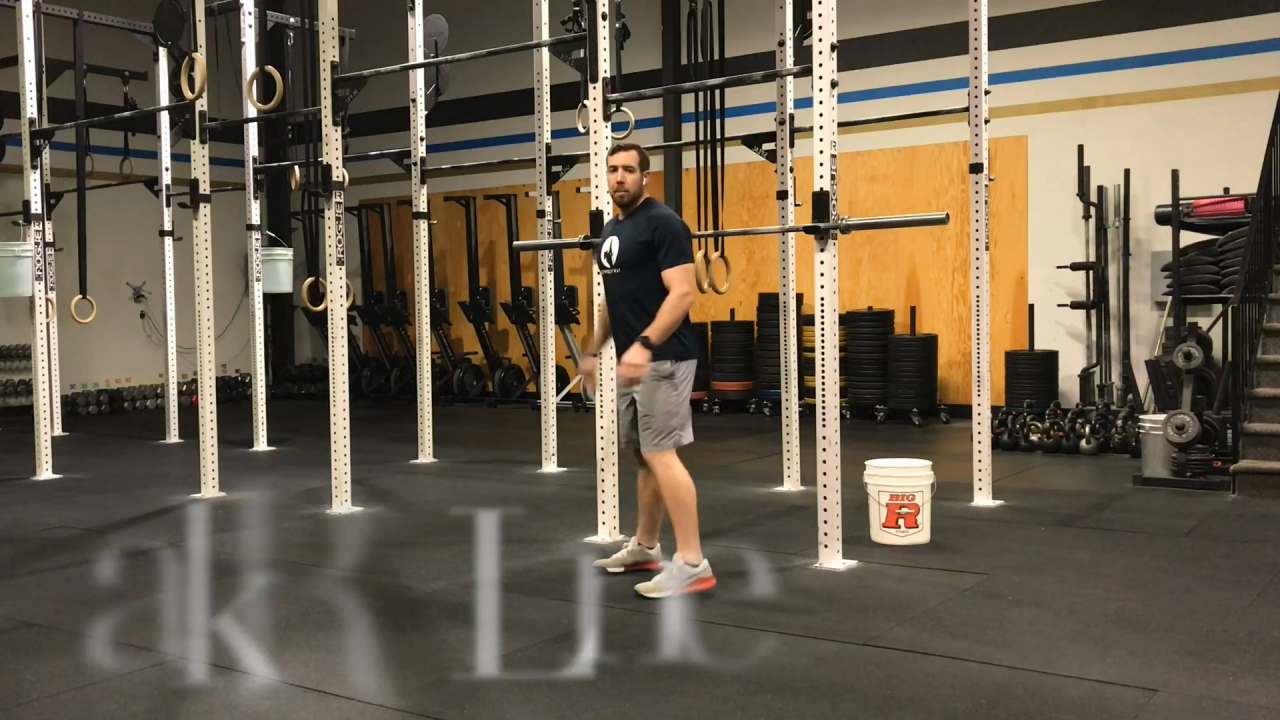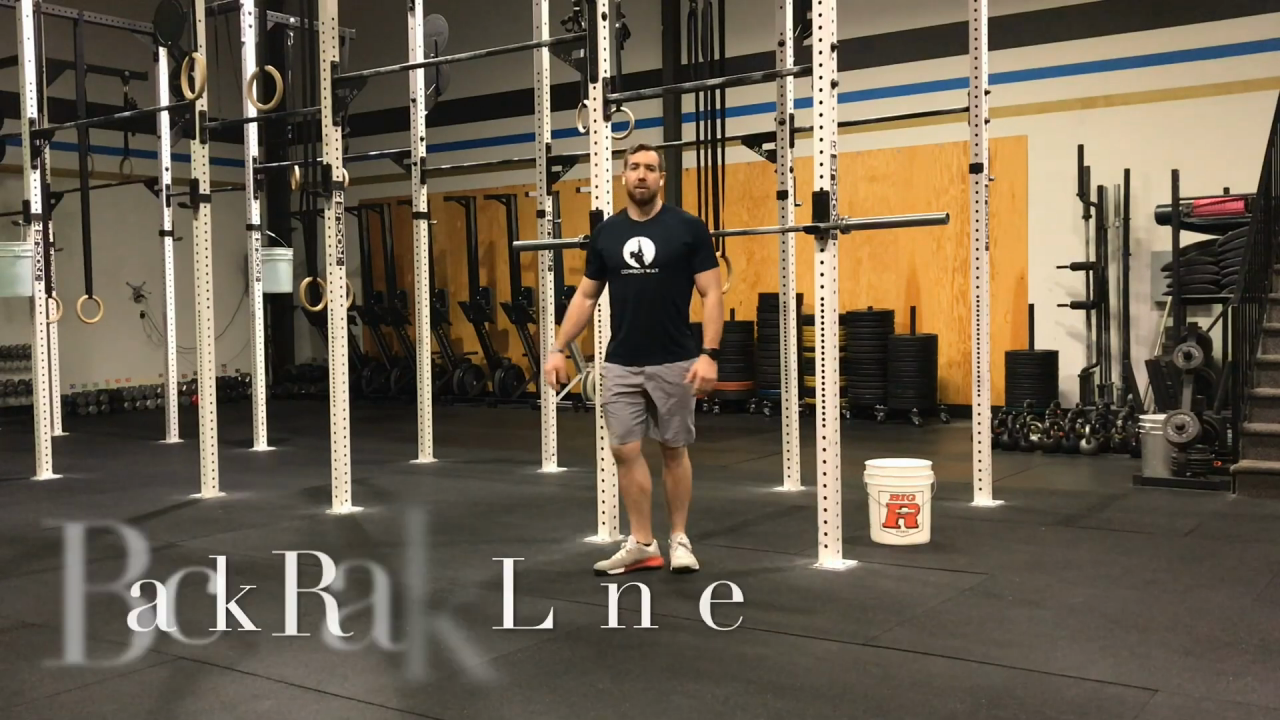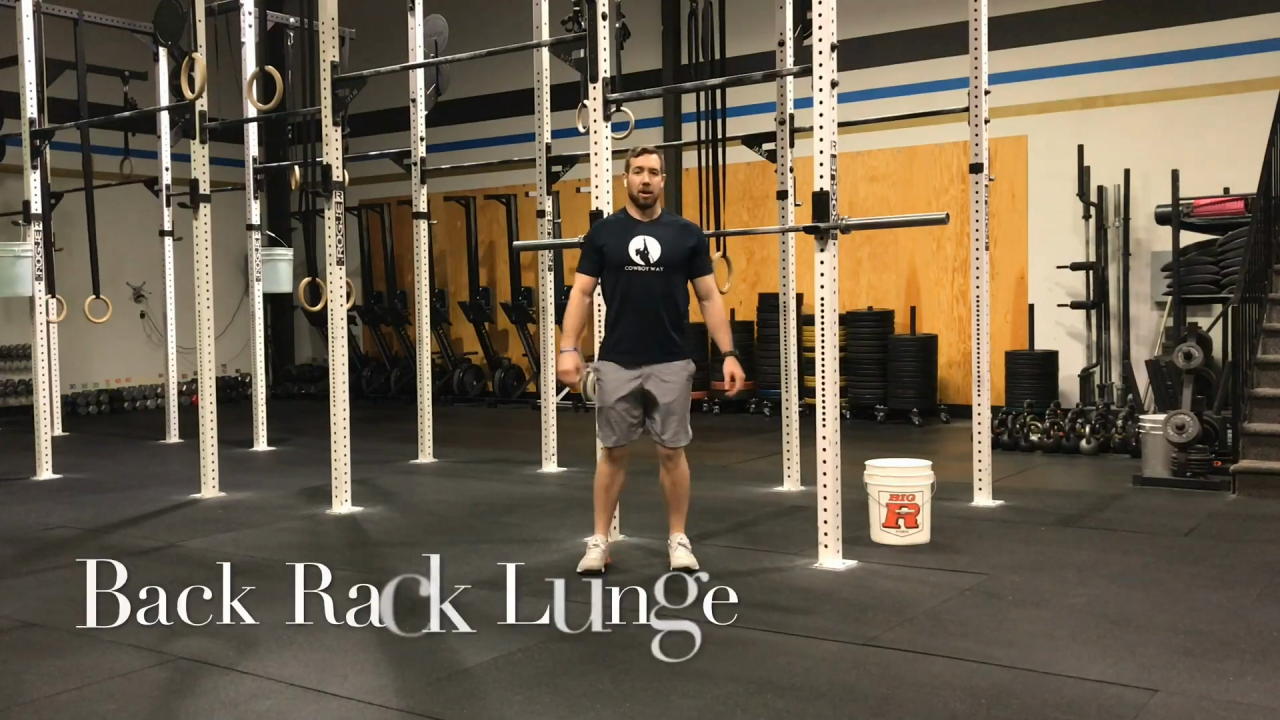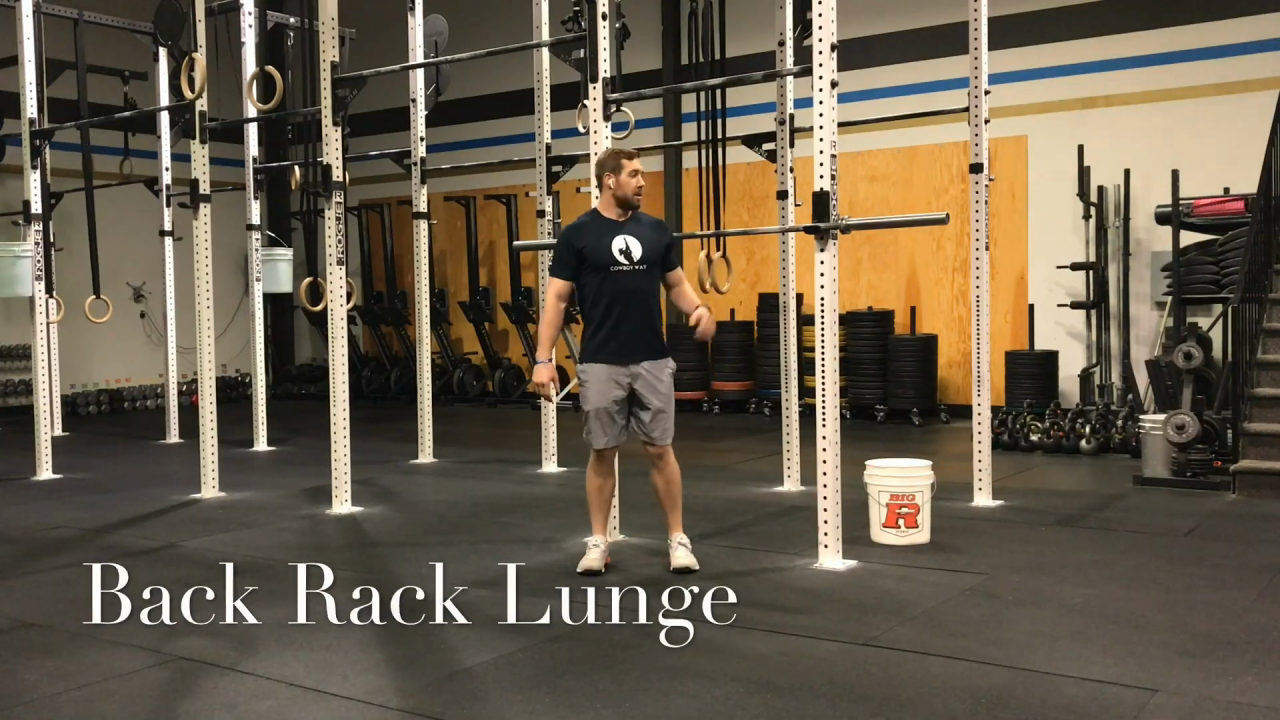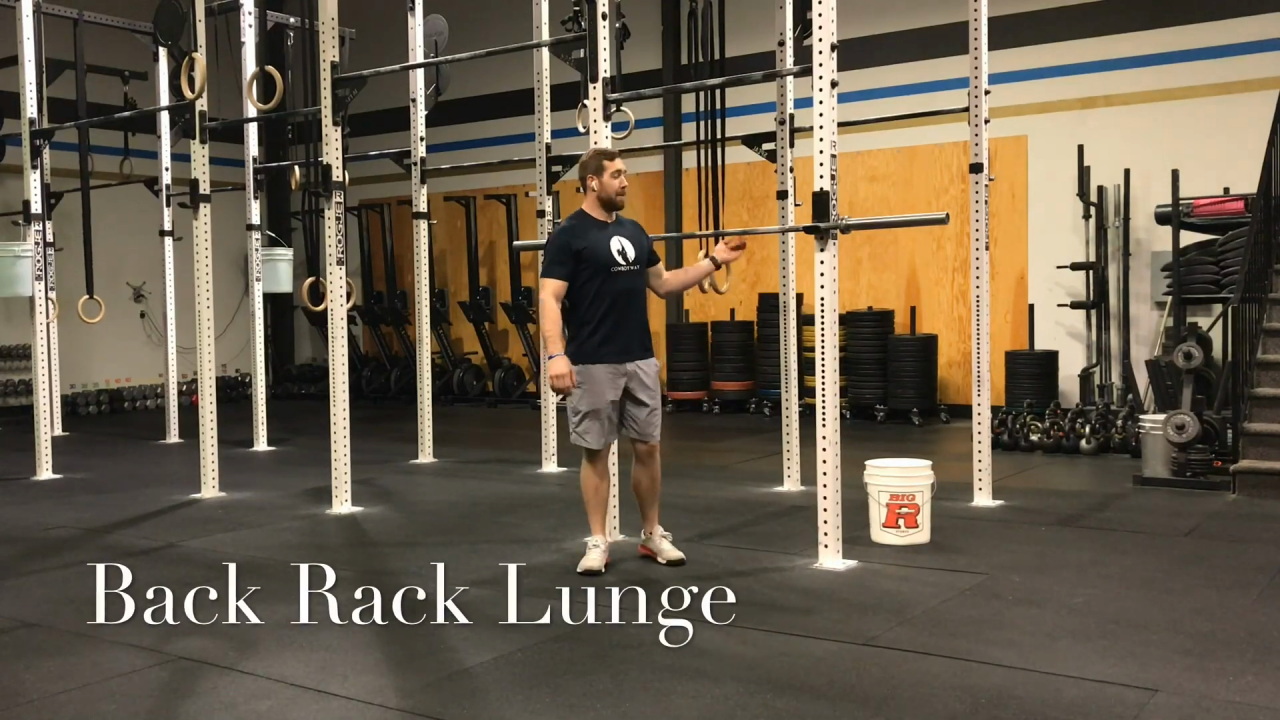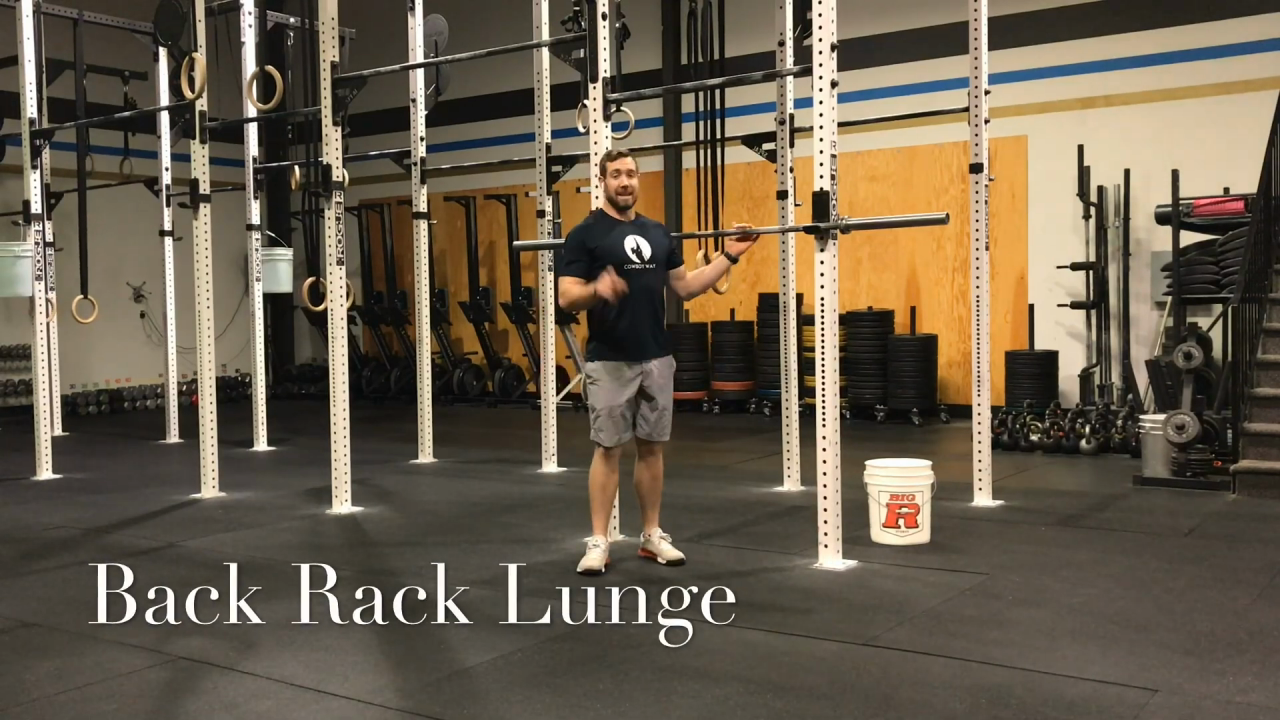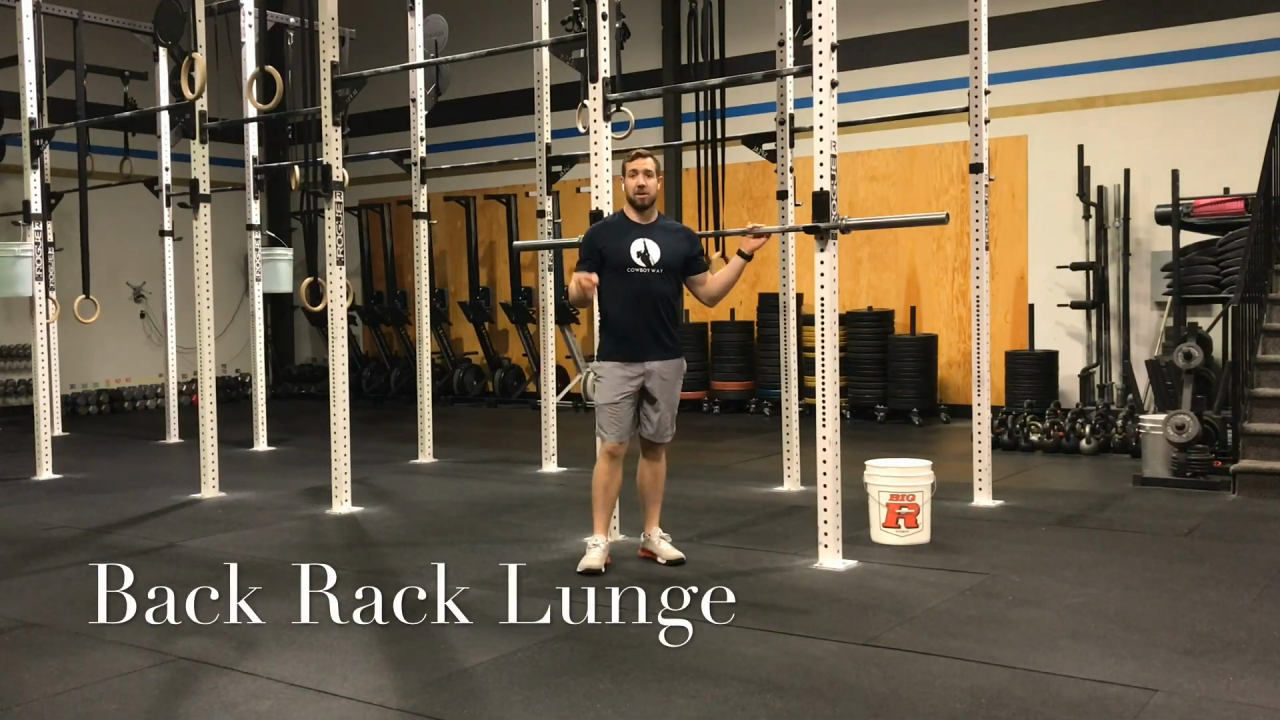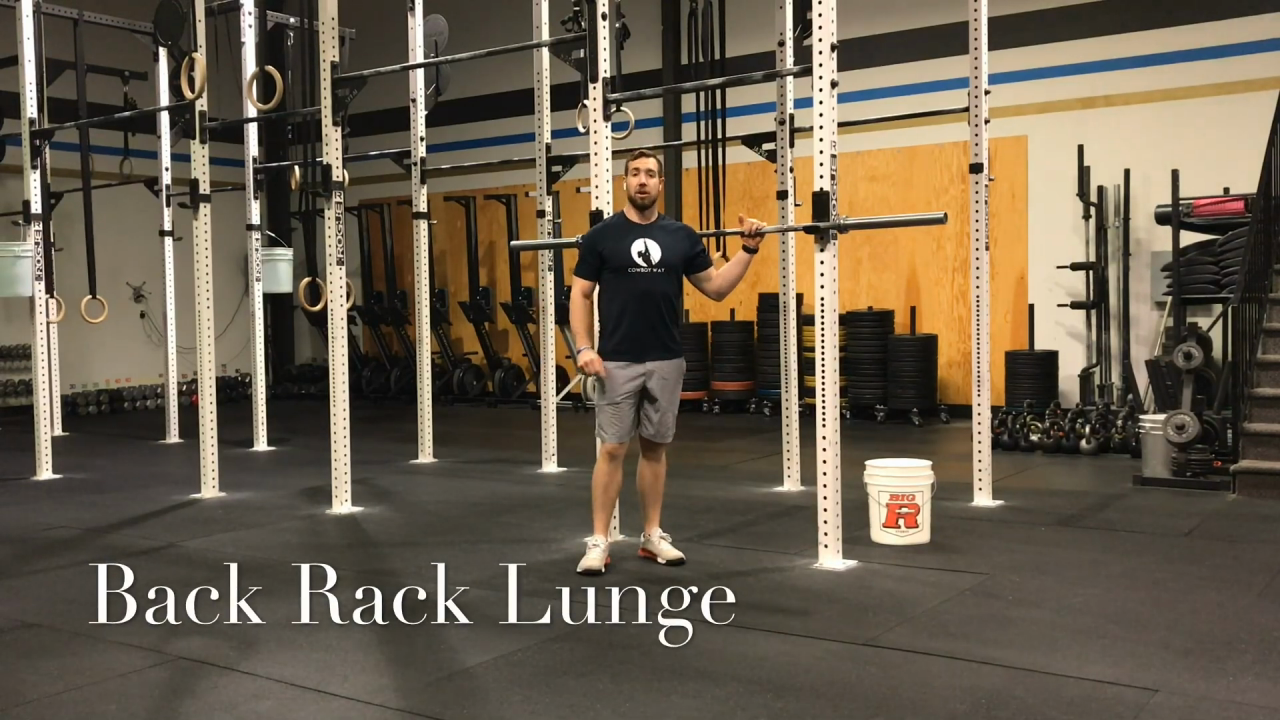
dt=0.5s
person 1, frame 1
left shoulder: (663, 223)
right shoulder: (612, 229)
left elbow: (681, 294)
left wrist: (646, 345)
right wrist: (592, 349)
left hip: (663, 360)
right hip: (634, 362)
left knee: (660, 455)
right knee: (643, 456)
left ankle: (691, 564)
right ankle: (644, 546)
person 1, frame 2
left shoulder: (688, 228)
right shoulder: (606, 233)
left elbow: (711, 292)
right elbow: (586, 296)
left wrist: (708, 353)
right wrist: (558, 349)
left hip: (674, 363)
right hip: (621, 363)
left knee: (674, 449)
right knee: (626, 450)
left ankle: (678, 538)
right ankle: (642, 544)
person 1, frame 3
left shoulder: (687, 234)
right shoulder: (603, 232)
left elbow: (709, 297)
right elbow: (581, 293)
left wrist: (729, 353)
right wrist: (568, 349)
left hip: (671, 363)
right hip: (616, 363)
left knee: (672, 452)
right knee: (613, 452)
left ankle: (678, 539)
right ankle: (598, 540)
person 1, frame 4
left shoulder: (657, 230)
right shoulder: (578, 234)
left elbow: (677, 285)
right elbow: (555, 299)
left wrist: (699, 309)
right wrist: (543, 358)
left hip: (653, 361)
right hip: (600, 364)
left knee: (659, 449)
right knee: (602, 451)
left ankle: (678, 539)
right ankle: (598, 541)
person 1, frame 5
left shoulder: (633, 230)
right shoulder: (568, 235)
left elbow: (662, 283)
right elbow: (550, 299)
left wrist: (714, 261)
right wrist: (556, 354)
left hip: (641, 360)
right hip: (594, 364)
left knee: (648, 448)
right knee: (595, 452)
left ankle: (653, 533)
right ankle: (597, 542)
person 1, frame 6
left shoulder: (657, 232)
right shoulder: (588, 234)
left elbow: (686, 287)
right elbow: (565, 298)
left wrist: (729, 255)
right wrist: (595, 290)
left hip: (657, 358)
right hip: (610, 361)
left knee: (651, 446)
right knee: (608, 449)
left ankle: (652, 535)
right ankle: (598, 541)
person 1, frame 7
left shoulder: (681, 236)
right shoulder: (601, 234)
left elbow: (709, 293)
right elbow: (575, 298)
left wrist: (743, 254)
right wrist: (581, 288)
left hip: (665, 360)
right hip: (617, 360)
left knee: (654, 447)
right knee: (611, 449)
left ankle: (652, 535)
right ankle: (599, 541)
person 1, frame 8
left shoulder: (681, 236)
right shoulder: (602, 235)
left elbow: (716, 287)
right elbow: (580, 295)
left wrist: (748, 249)
right wrist: (583, 347)
left hip: (666, 360)
right hip: (617, 361)
left knee: (655, 447)
right knee: (612, 449)
left ankle: (652, 535)
right ankle: (598, 541)
